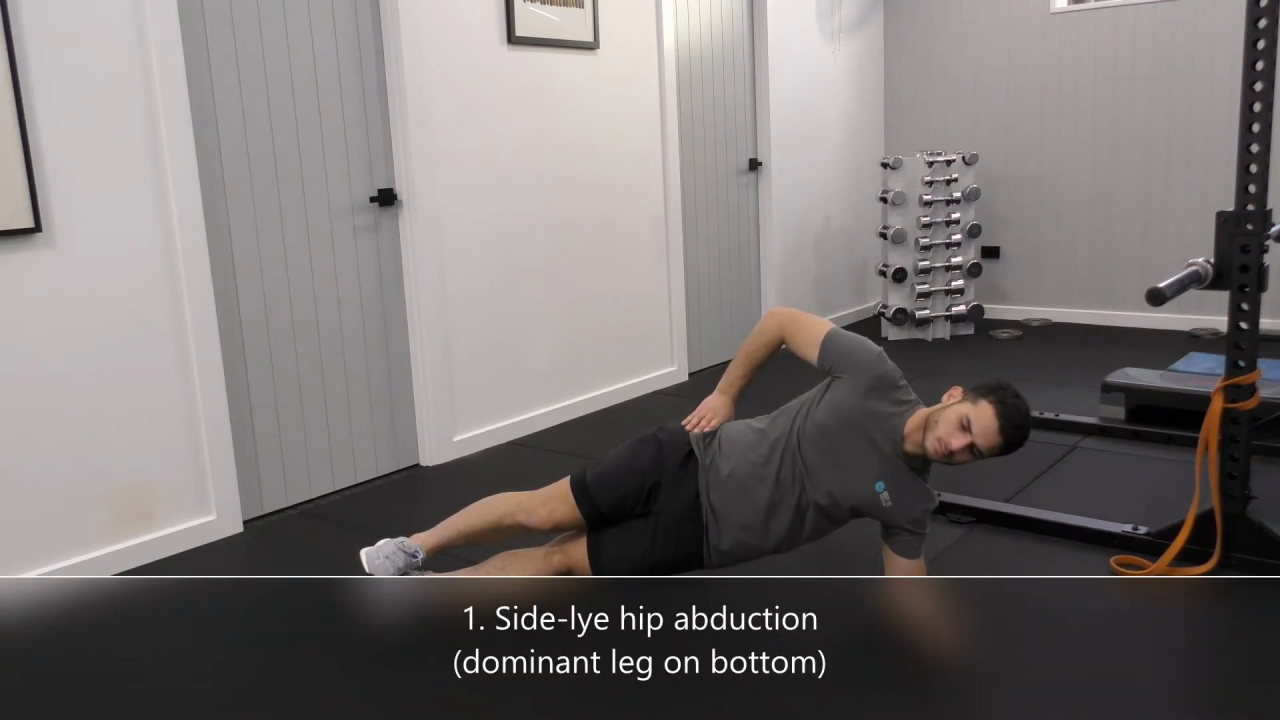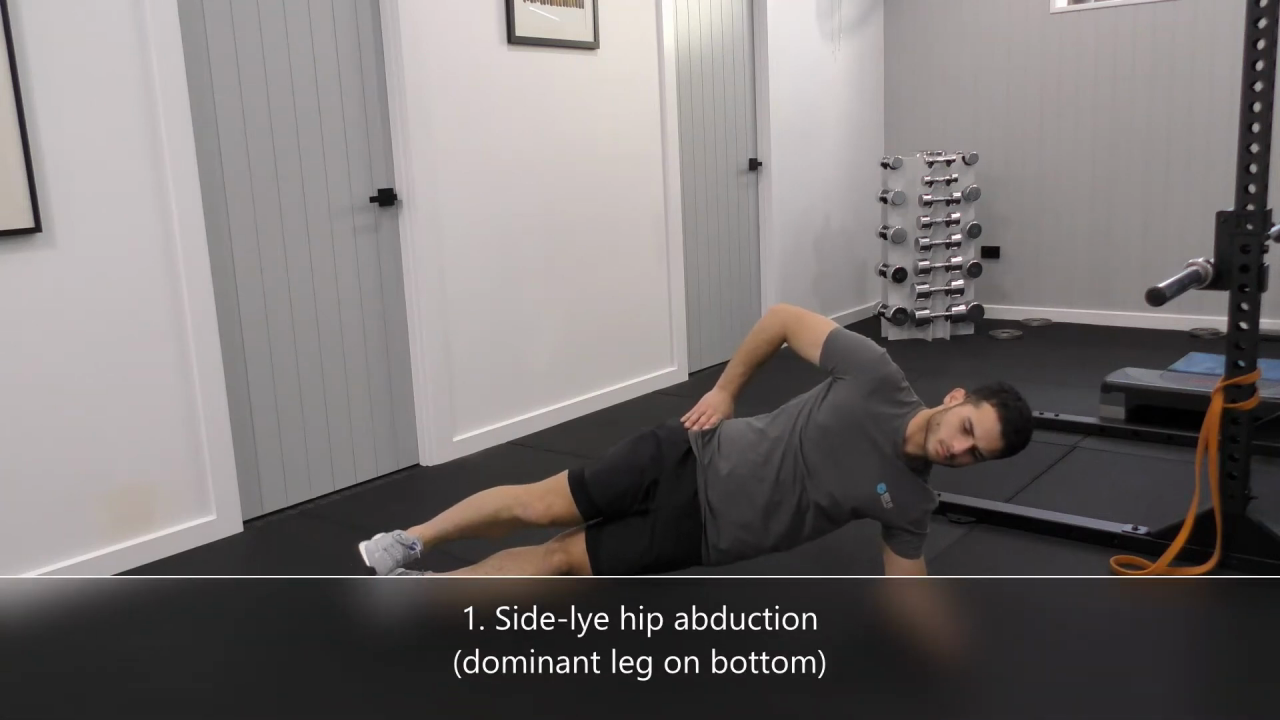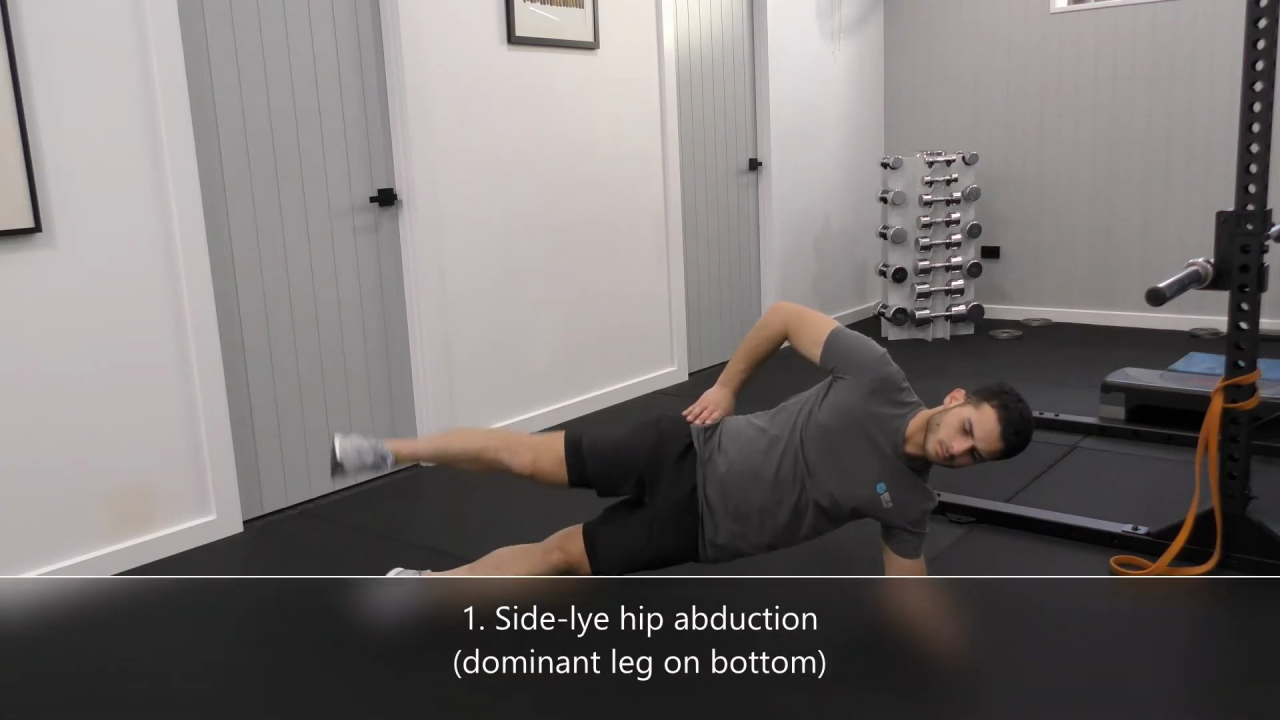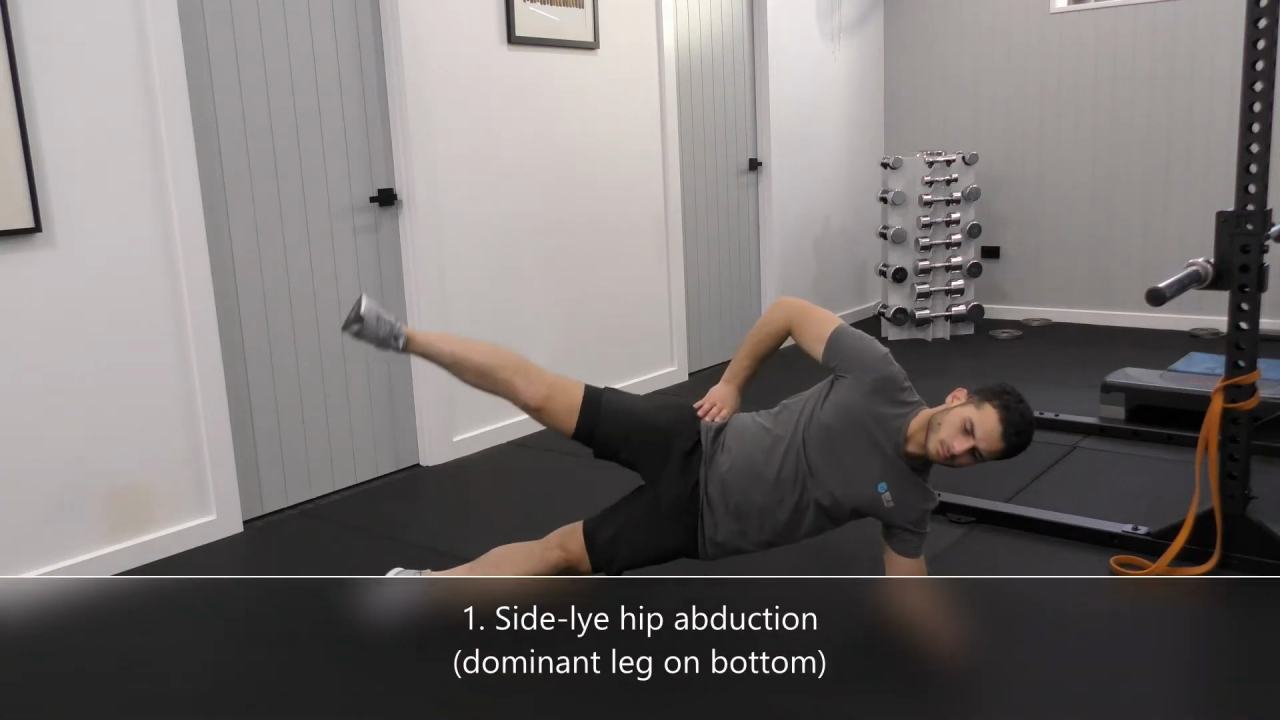
dt=0.3s
person 1, frame 1
left shoulder: (910, 500)
right shoulder: (874, 372)
left elbow: (905, 584)
right elbow: (781, 320)
right wrist: (724, 393)
left hip: (703, 532)
right hip: (694, 461)
left knee: (564, 557)
right knee: (542, 512)
right ankle: (414, 550)
person 1, frame 2
left shoulder: (910, 500)
right shoulder: (877, 376)
left elbow: (906, 587)
right elbow: (783, 319)
right wrist: (724, 390)
left hip: (702, 530)
right hip: (695, 459)
left knee: (562, 558)
right knee: (539, 506)
right ankle: (412, 542)
person 1, frame 3
left shoulder: (909, 500)
right shoulder: (877, 374)
left elbow: (905, 588)
right elbow: (785, 315)
right wrist: (726, 386)
left hip: (700, 524)
right hip: (694, 452)
left knee: (560, 553)
right knee: (526, 454)
right ankle: (392, 450)
person 1, frame 4
left shoulder: (910, 500)
right shoulder: (880, 376)
right elbow: (789, 310)
right wrist: (731, 383)
left hip: (699, 519)
right hip: (695, 445)
left knee: (560, 552)
right knee: (536, 390)
right ankle: (404, 337)
